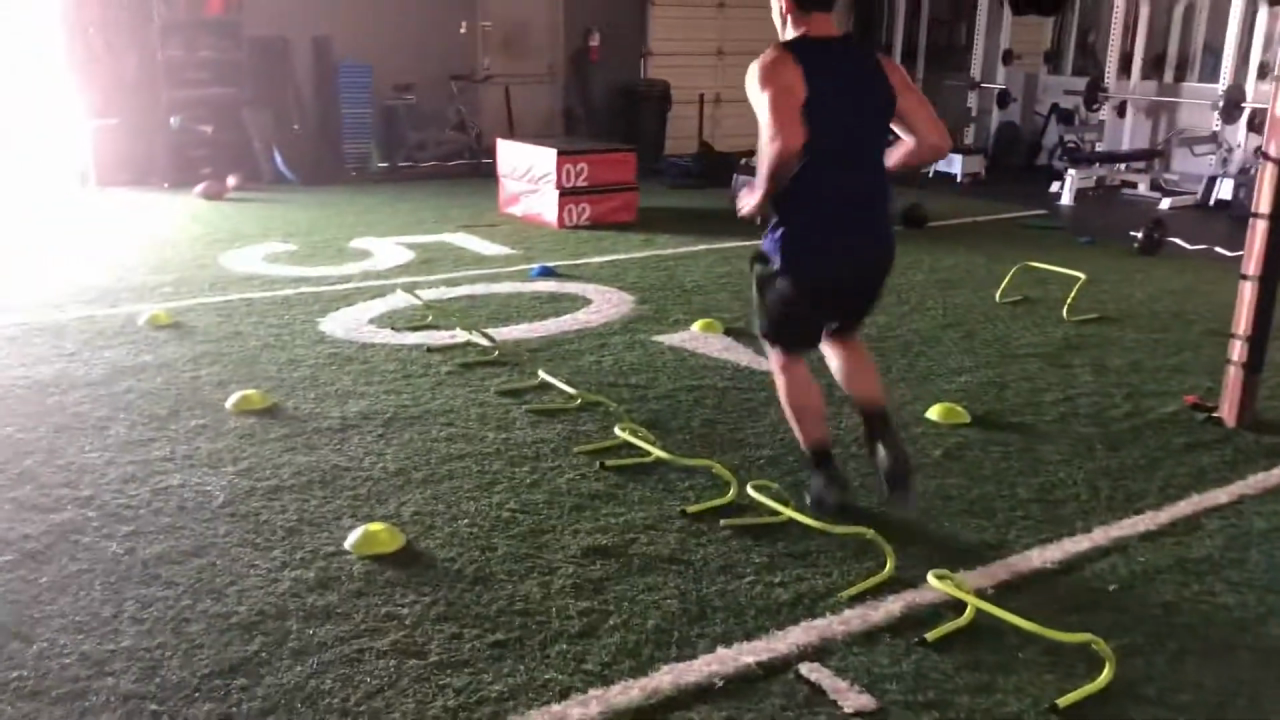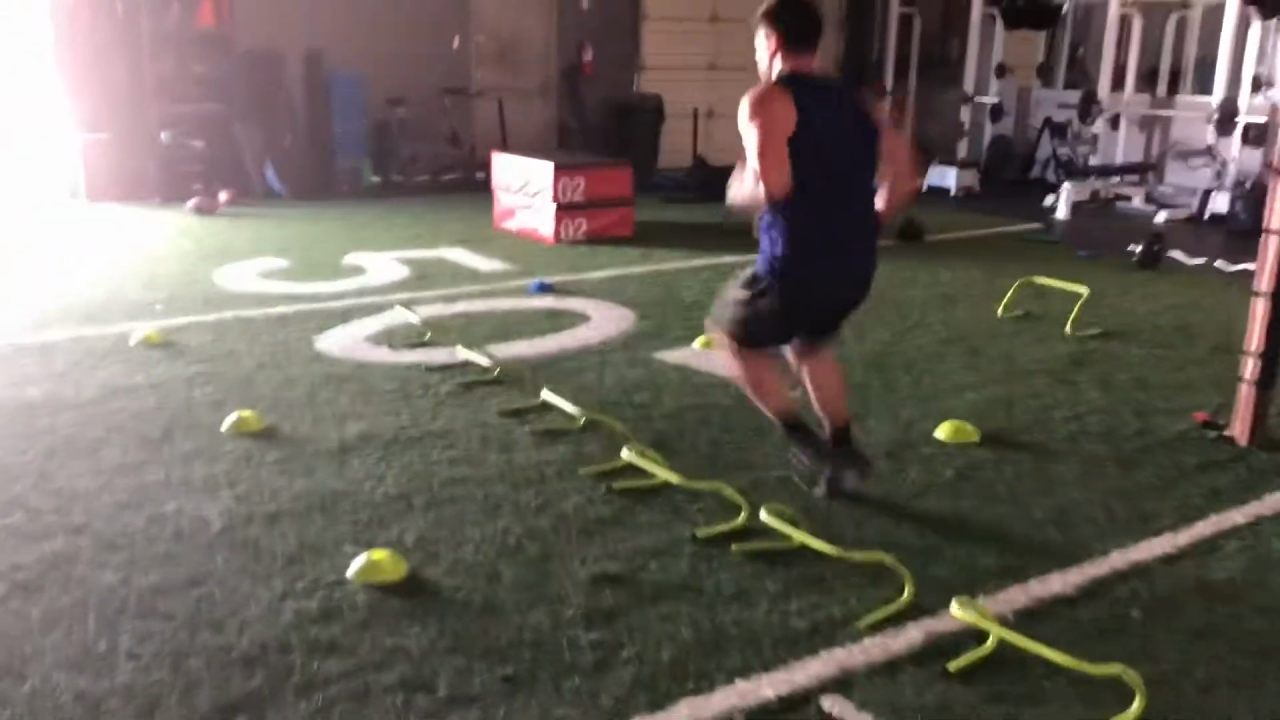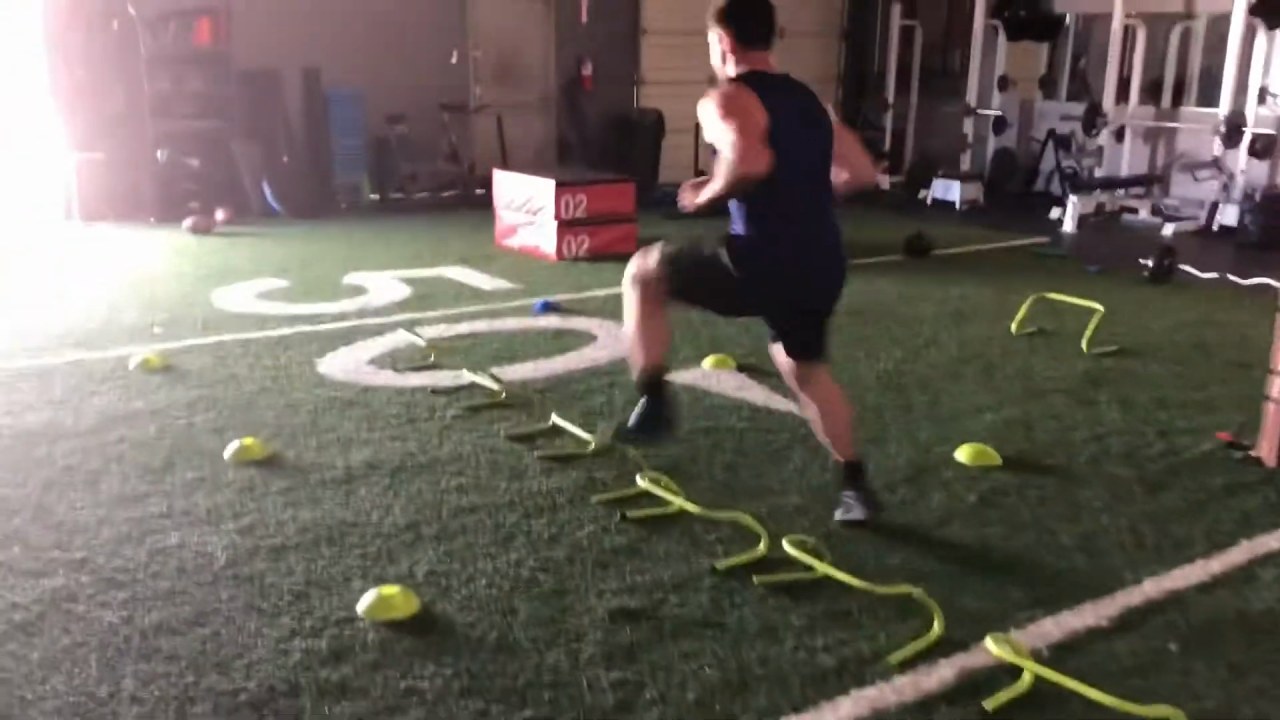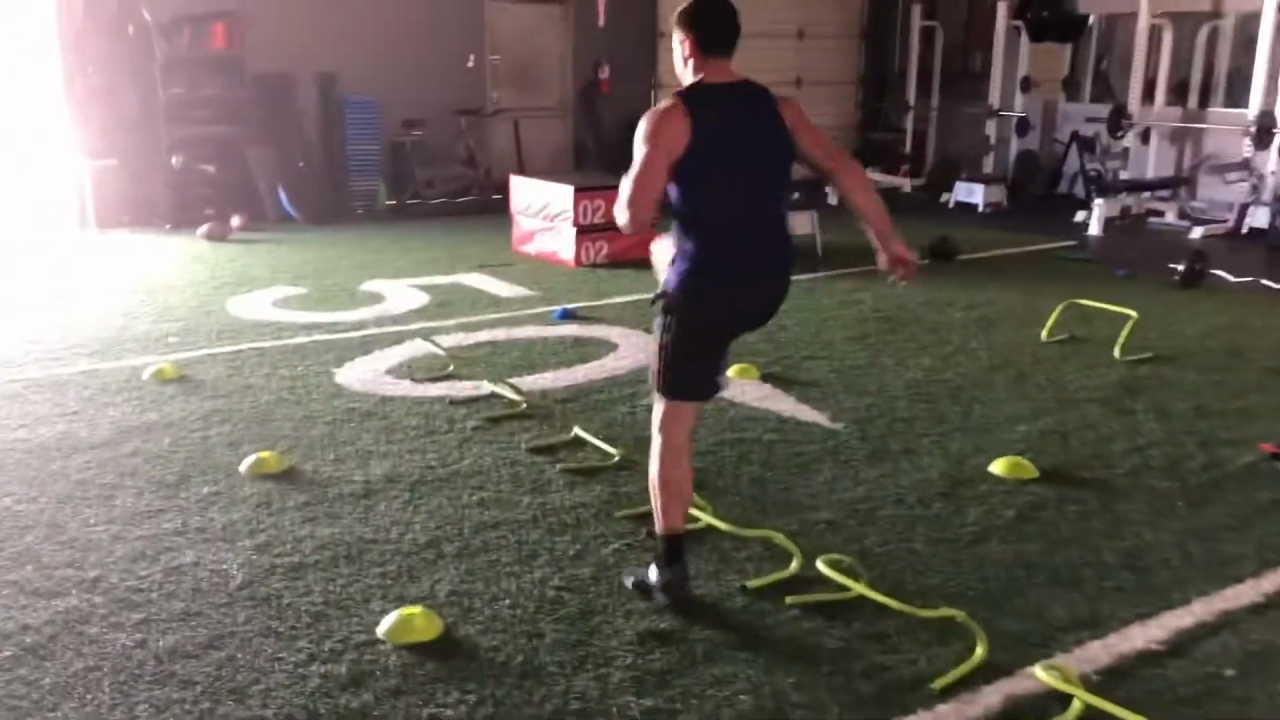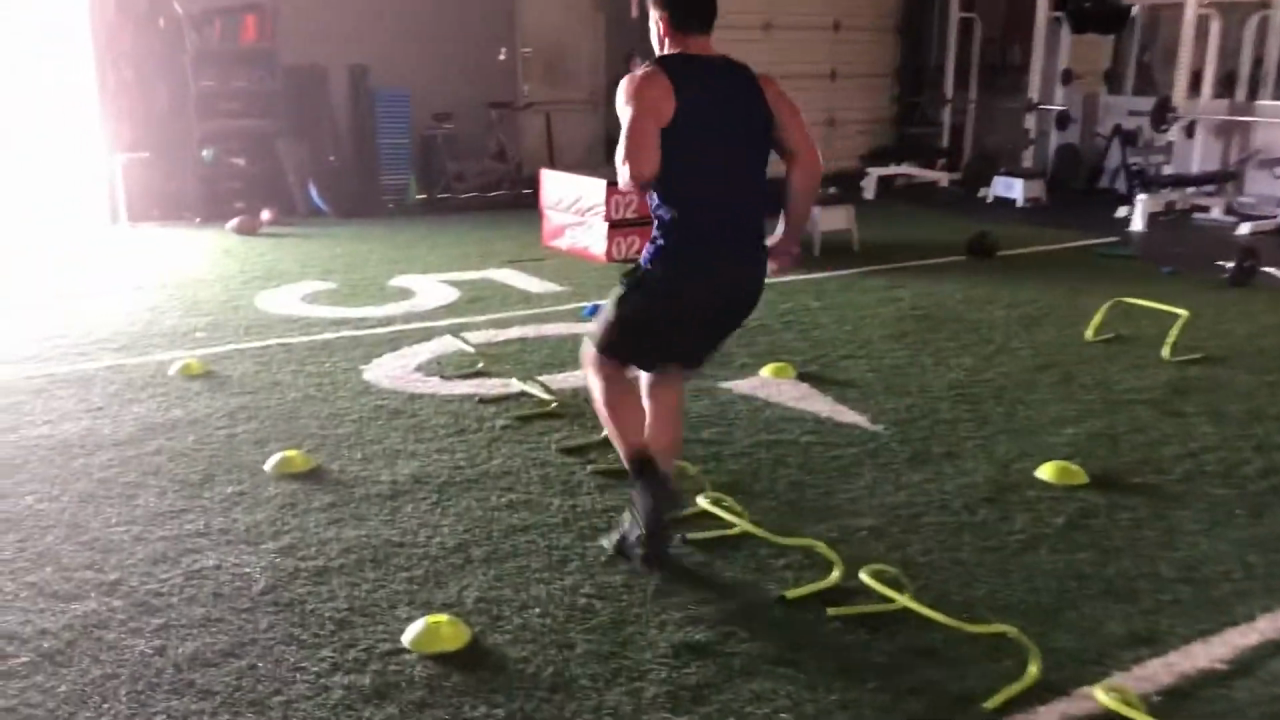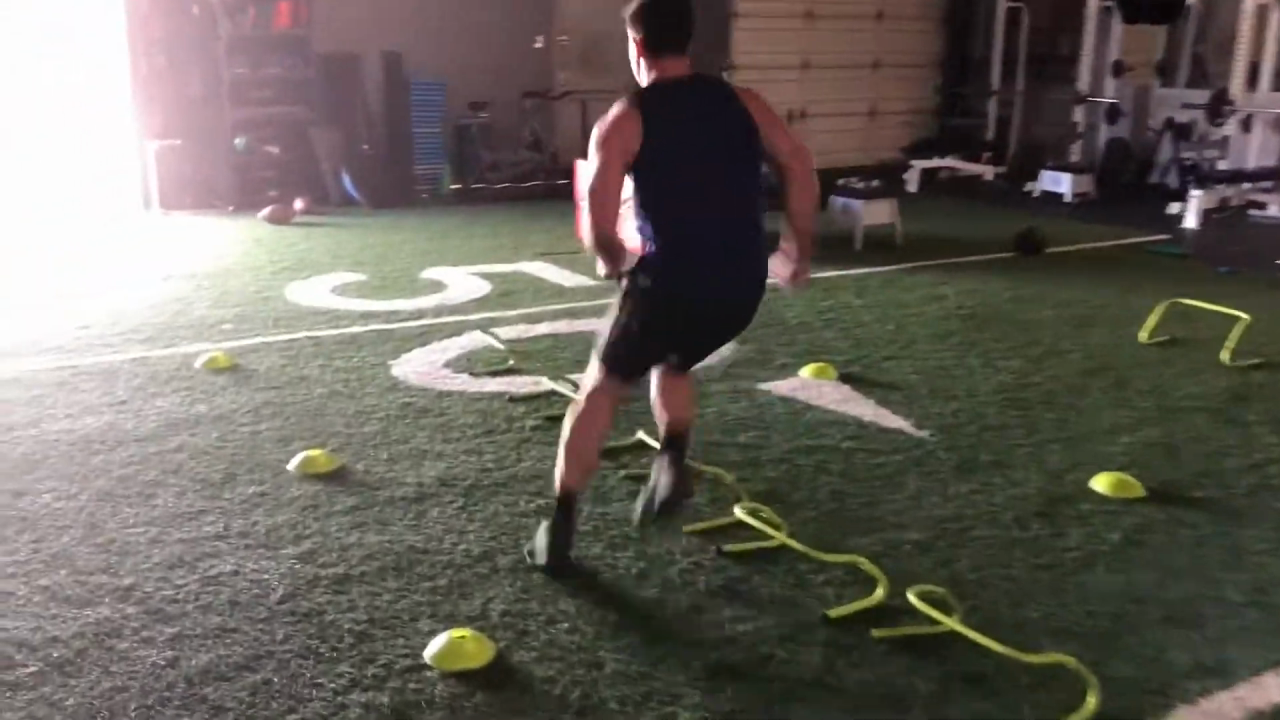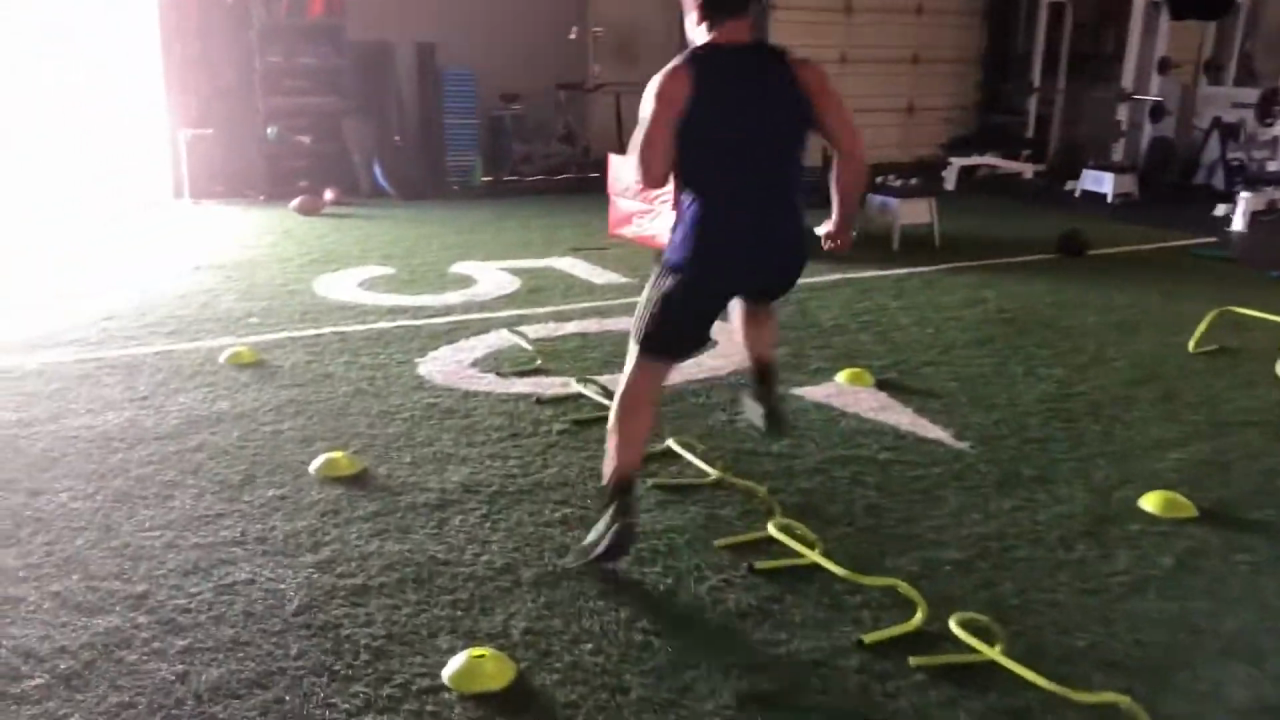
dt=0.2s
person 1, frame 1
left shoulder: (774, 67)
right shoulder: (878, 66)
left elbow: (784, 141)
right elbow: (934, 139)
left wrist: (760, 194)
left hip: (804, 252)
right hip: (872, 247)
left knee: (786, 358)
right knee: (842, 337)
left ankle: (827, 476)
right ankle: (884, 442)
person 1, frame 2
left shoulder: (766, 103)
right shoulder: (856, 104)
left elbow: (772, 185)
right elbow: (903, 181)
left wrist: (740, 190)
left hip: (796, 272)
right hip: (854, 272)
left knee: (731, 335)
right knee: (810, 349)
left ankle: (809, 443)
right ankle: (843, 452)
person 1, frame 3
left shoulder: (724, 98)
right shoulder: (809, 100)
left elbow: (748, 159)
right elbow: (861, 170)
left wrist: (706, 194)
left hip: (760, 263)
right hip: (823, 267)
left knee: (642, 275)
right knee: (808, 370)
left ankle: (653, 403)
right ankle: (855, 485)
person 1, frame 4
left shoulder: (668, 118)
right shoulder: (780, 109)
left elbow: (634, 215)
right elbow: (844, 171)
left wrist: (626, 201)
right wrist: (886, 241)
left hip: (709, 288)
right hip: (769, 286)
left knee: (672, 423)
left ankle: (669, 566)
right ankle: (708, 381)
person 1, frame 5
left shoulder: (646, 84)
right shoulder: (759, 86)
left elbow: (639, 170)
right elbow: (806, 163)
left wrist: (644, 174)
right wrist: (789, 237)
left hip: (681, 269)
right hip: (743, 277)
left knee: (601, 362)
right knee: (662, 383)
left ankle: (648, 491)
right ankle: (650, 522)
person 1, frame 6
left shoulder: (622, 121)
right shoulder: (742, 101)
left elbow: (599, 215)
right elbow: (800, 171)
left wrist: (613, 259)
right wrist: (799, 247)
left hip: (671, 286)
right hip: (742, 287)
left knee: (598, 397)
right knee: (671, 364)
left ankle: (559, 532)
right ankle: (674, 461)
person 1, frame 7
left shoulder: (675, 79)
right shoulder: (799, 74)
left elbow: (649, 173)
right elbow: (851, 151)
right wrist: (842, 221)
left hip: (705, 251)
right hip: (782, 255)
left knee: (641, 378)
left ankle: (619, 515)
right ankle: (764, 390)
